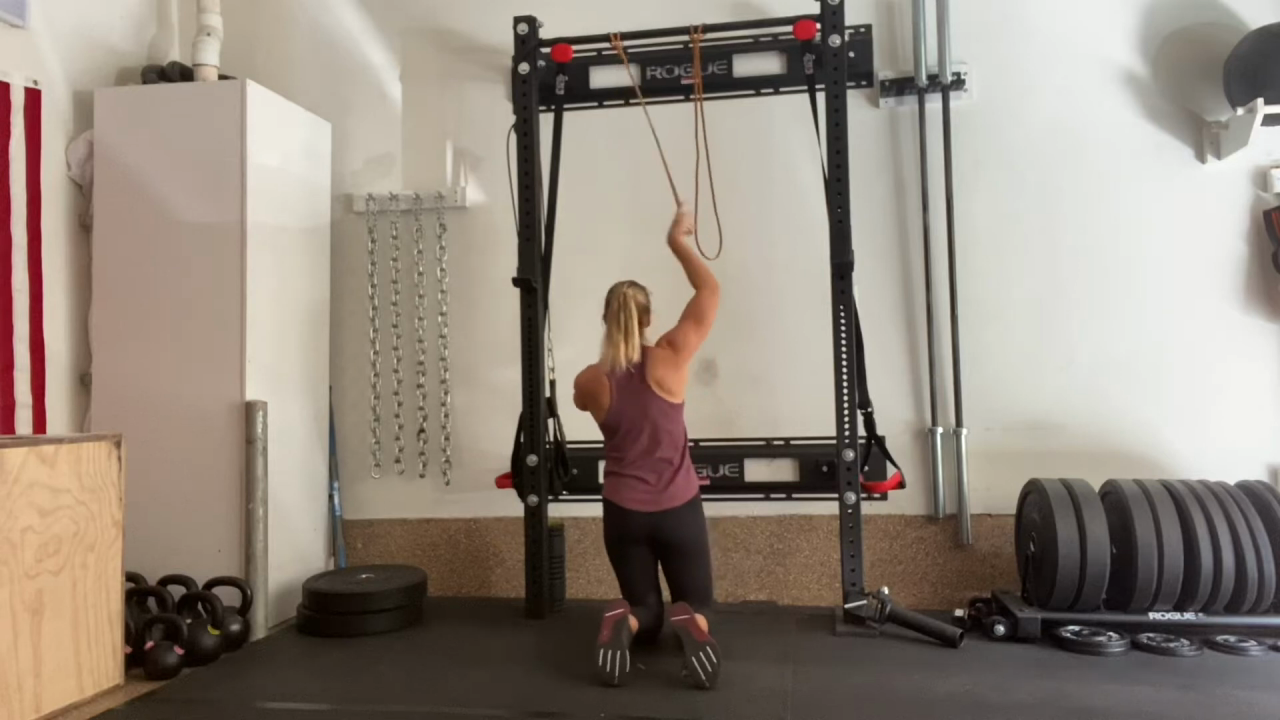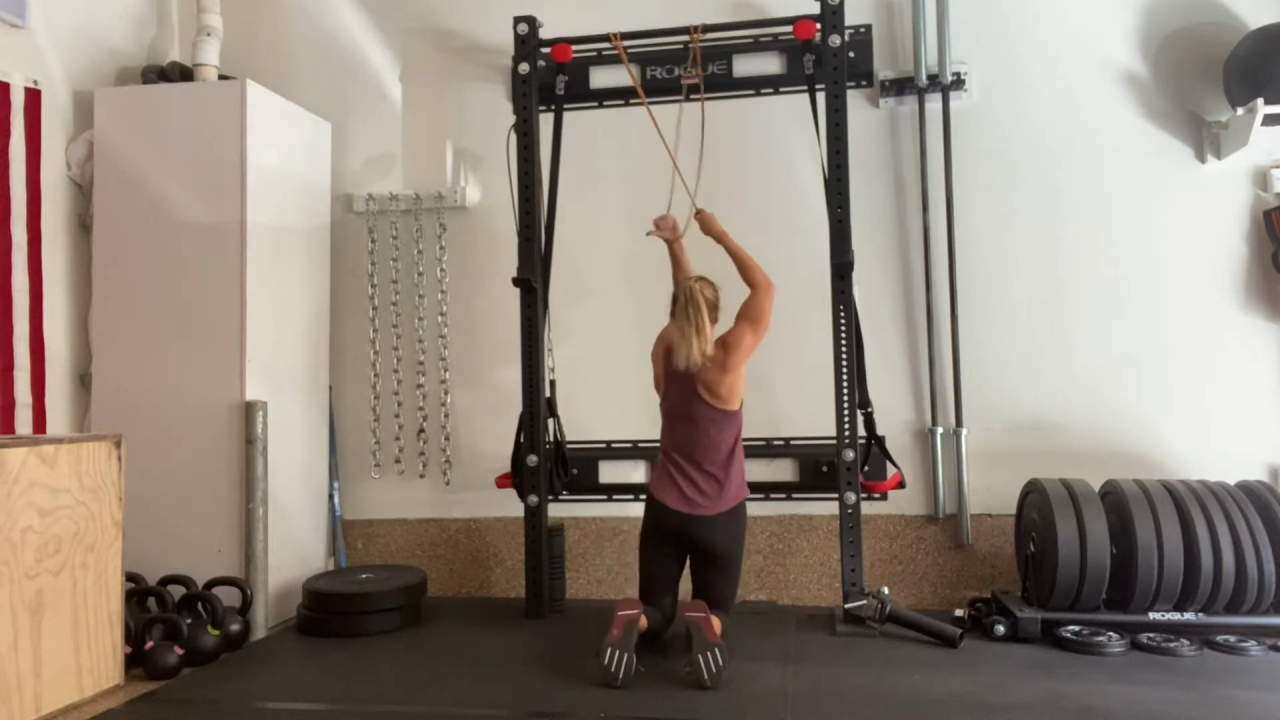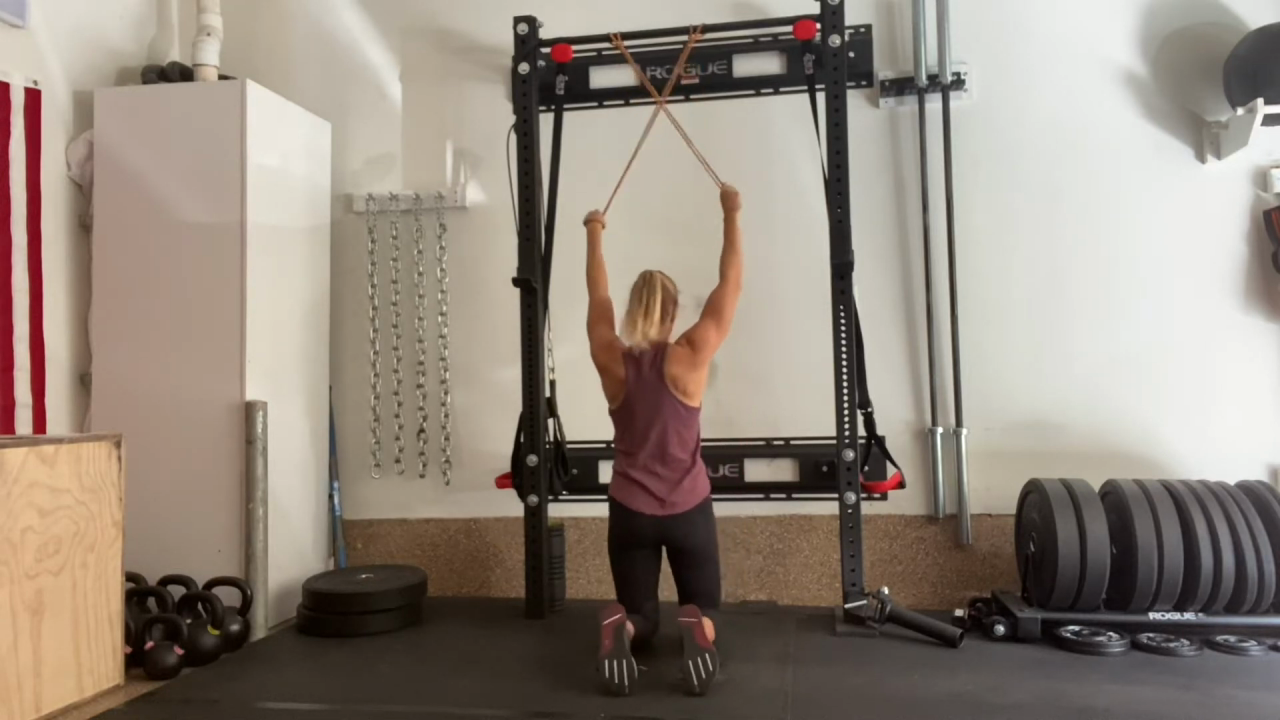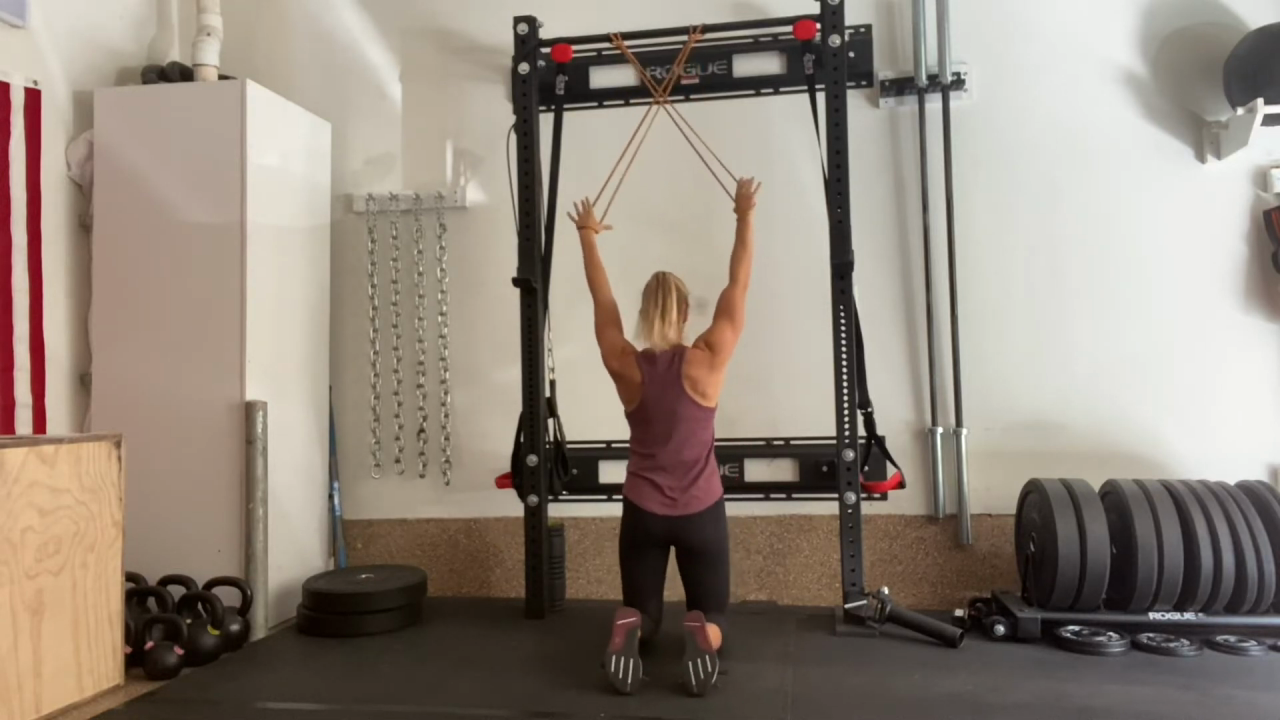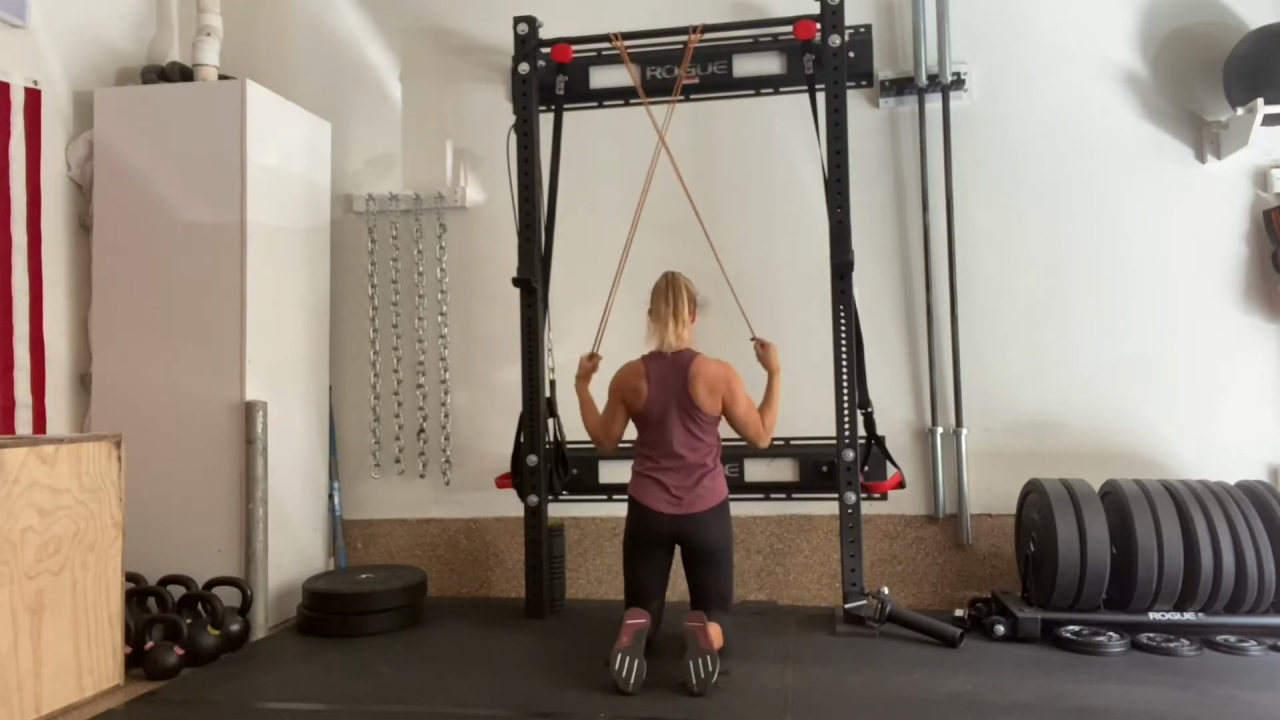
dt=1s
person 1, frame 1
left shoulder: (589, 382)
right shoulder: (669, 359)
right elbow: (709, 291)
left wrist: (622, 338)
right wrist: (678, 240)
left hip: (623, 511)
right hip: (678, 508)
left knee: (646, 613)
right knee: (698, 604)
left ankle: (623, 623)
right ankle: (690, 625)
person 1, frame 2
left shoulder: (662, 358)
right shoulder: (727, 362)
left elbow: (682, 295)
right elbow: (763, 288)
left wrist: (676, 244)
right wrist: (718, 234)
left hip: (664, 509)
right hip: (720, 515)
left knee: (656, 610)
right knee: (714, 609)
left ankle: (631, 620)
right ankle: (703, 625)
person 1, frame 3
left shoulder: (611, 362)
right shoulder: (690, 358)
left elbow: (598, 295)
right elbow: (730, 285)
left wrist: (595, 232)
right wrist: (731, 215)
left hip: (630, 511)
right hip: (688, 510)
left knee: (640, 617)
right knee: (704, 607)
left ankle: (620, 628)
right ankle: (697, 629)
person 1, frame 4
left shoulder: (625, 367)
right shoulder: (705, 363)
left elbow: (602, 298)
right elbow: (738, 287)
left wrist: (587, 235)
right wrist: (745, 216)
left hip: (643, 512)
right hip: (701, 512)
left knee: (641, 609)
right knee: (710, 612)
left ankle: (628, 631)
right ankle: (701, 636)
person 1, frame 5
left shoulder: (630, 376)
right shoulder: (718, 374)
left elbow: (603, 441)
right elbow: (762, 436)
left wrist: (582, 385)
right wrist: (773, 373)
left hip: (648, 510)
right hip: (706, 510)
left knee: (642, 606)
right knee: (713, 610)
left ankle: (634, 632)
right ankle: (704, 634)
